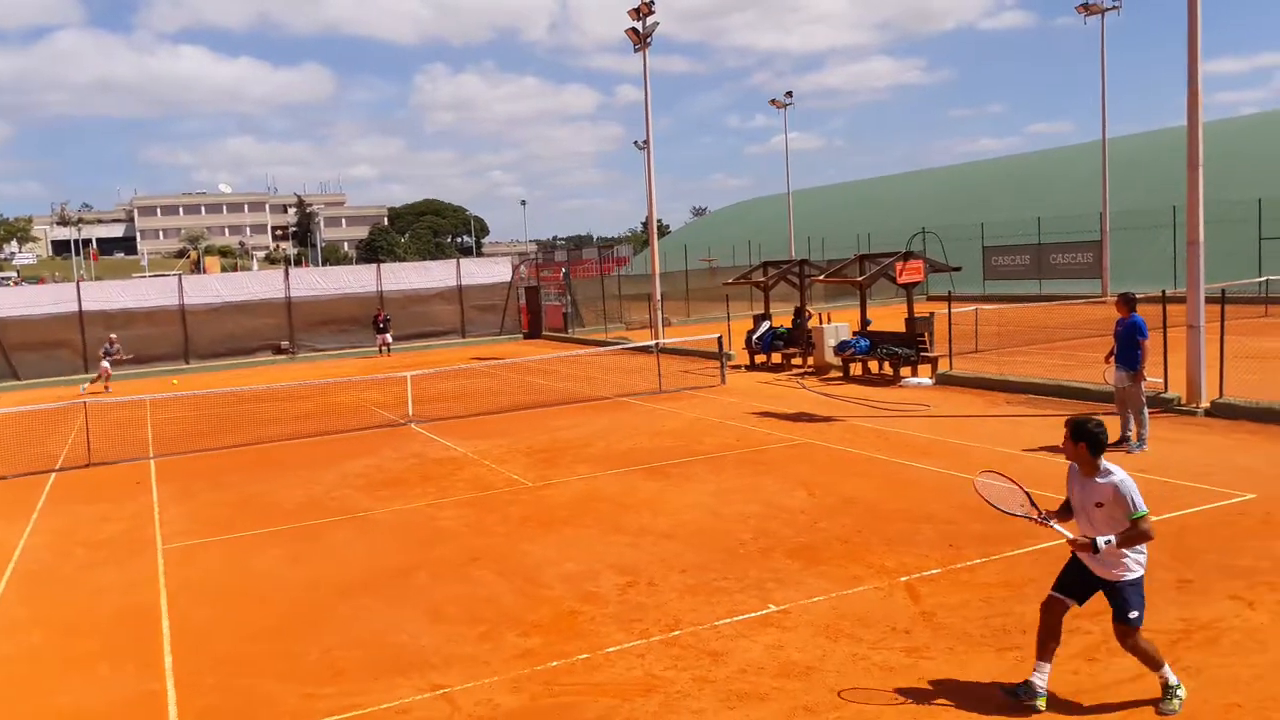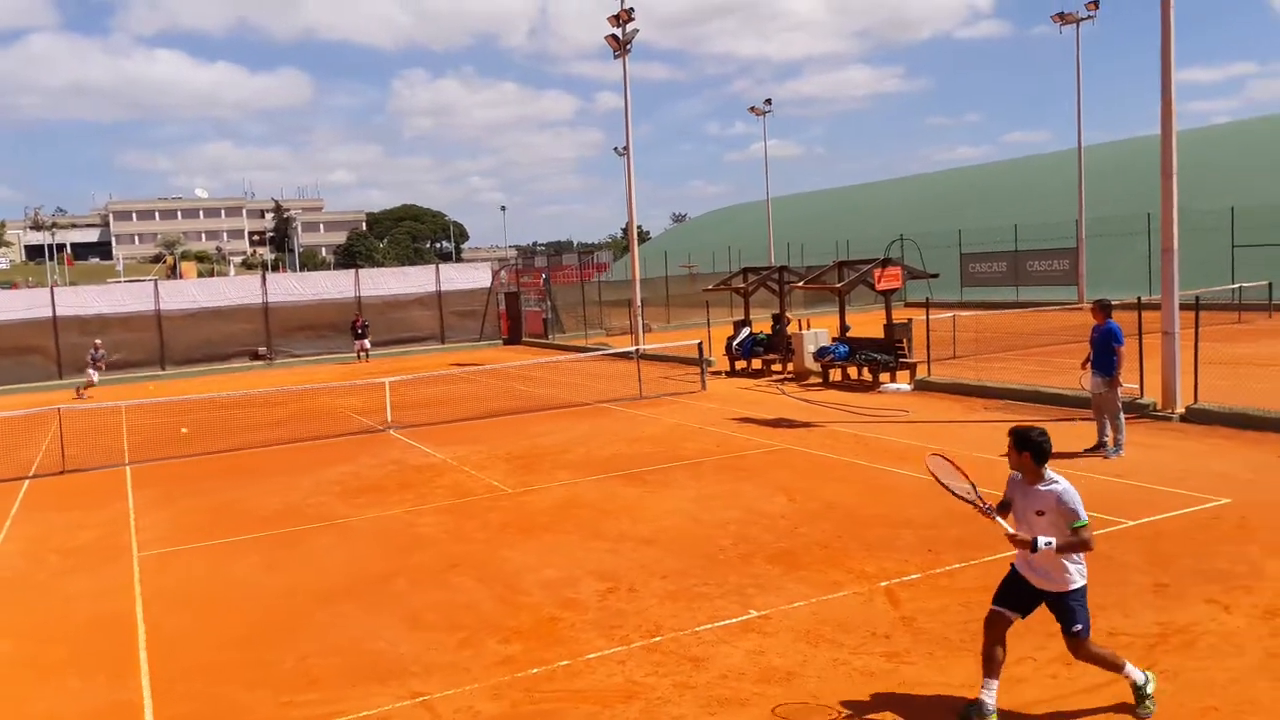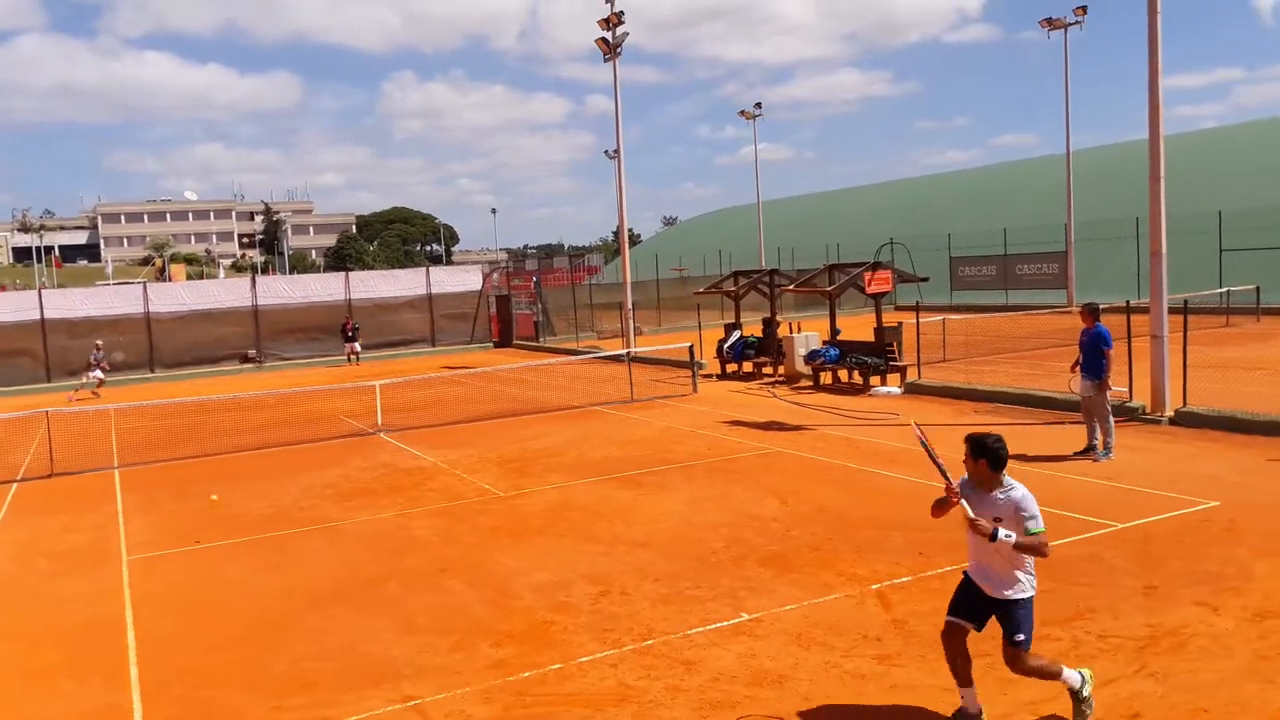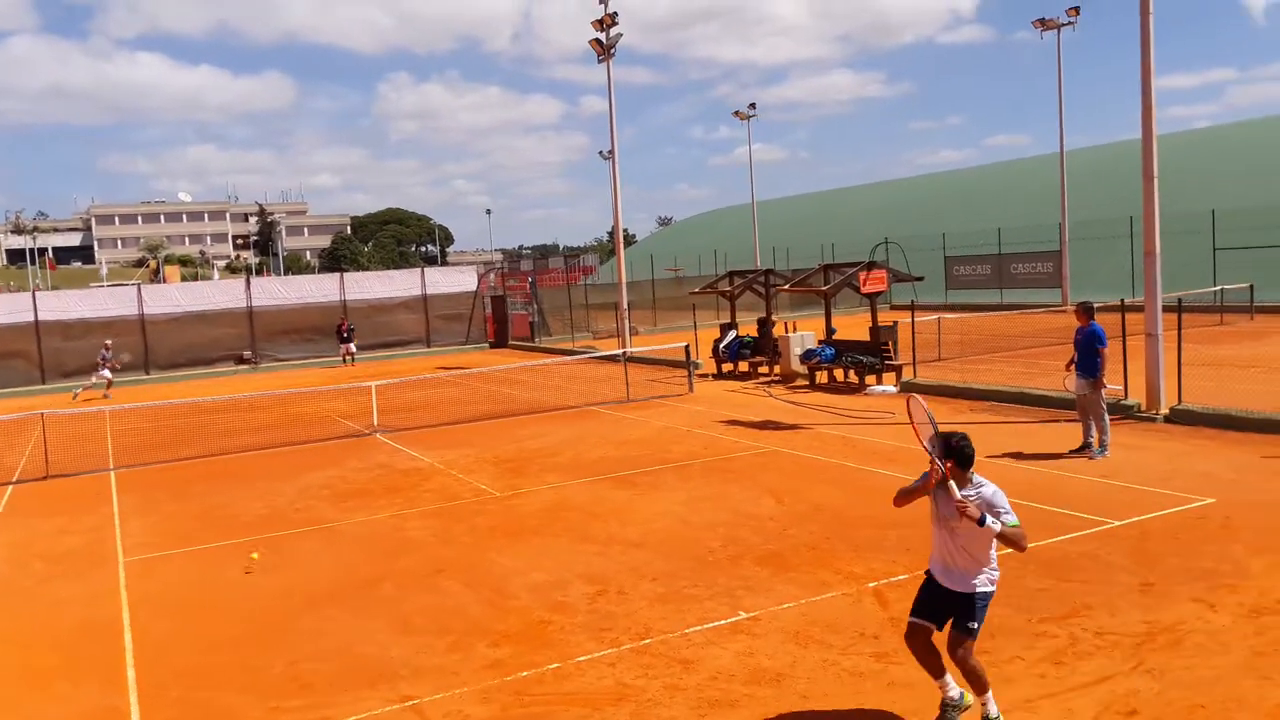
dt=0.1s
person 1, frame 1
left shoulder: (1119, 483)
right shoulder: (1075, 471)
left elbow: (1145, 532)
left wrist: (1098, 544)
right wrist: (1056, 515)
left hip: (1122, 567)
right hip: (1087, 559)
left knee: (1127, 636)
right knee: (1051, 609)
left ankle: (1172, 685)
right ankle: (1037, 687)
person 1, frame 2
left shoulder: (1062, 492)
right shoulder: (1015, 480)
left elbow: (1085, 542)
right elbow: (1004, 510)
left wrist: (1036, 543)
right wrist: (993, 512)
left hip: (1064, 579)
right hip: (1025, 571)
left knee: (1080, 648)
right knee: (993, 624)
left ankle: (1139, 681)
person 1, frame 3
left shoulder: (1020, 499)
right shoulder: (969, 484)
left elbow: (1042, 547)
right elbow: (936, 511)
left wrist: (995, 534)
right wrist: (948, 500)
left hip: (1014, 588)
right hip: (978, 577)
left knee: (1018, 661)
right knee: (951, 635)
left ankle: (1077, 682)
person 1, frame 4
left shoulder: (989, 496)
right shoulder: (935, 481)
left elbow: (1019, 543)
right elbow: (898, 501)
left wrist: (982, 520)
right wrist: (925, 485)
left hip: (976, 583)
right hip: (940, 575)
left knee: (959, 651)
right knee: (915, 638)
right ankle: (953, 697)
